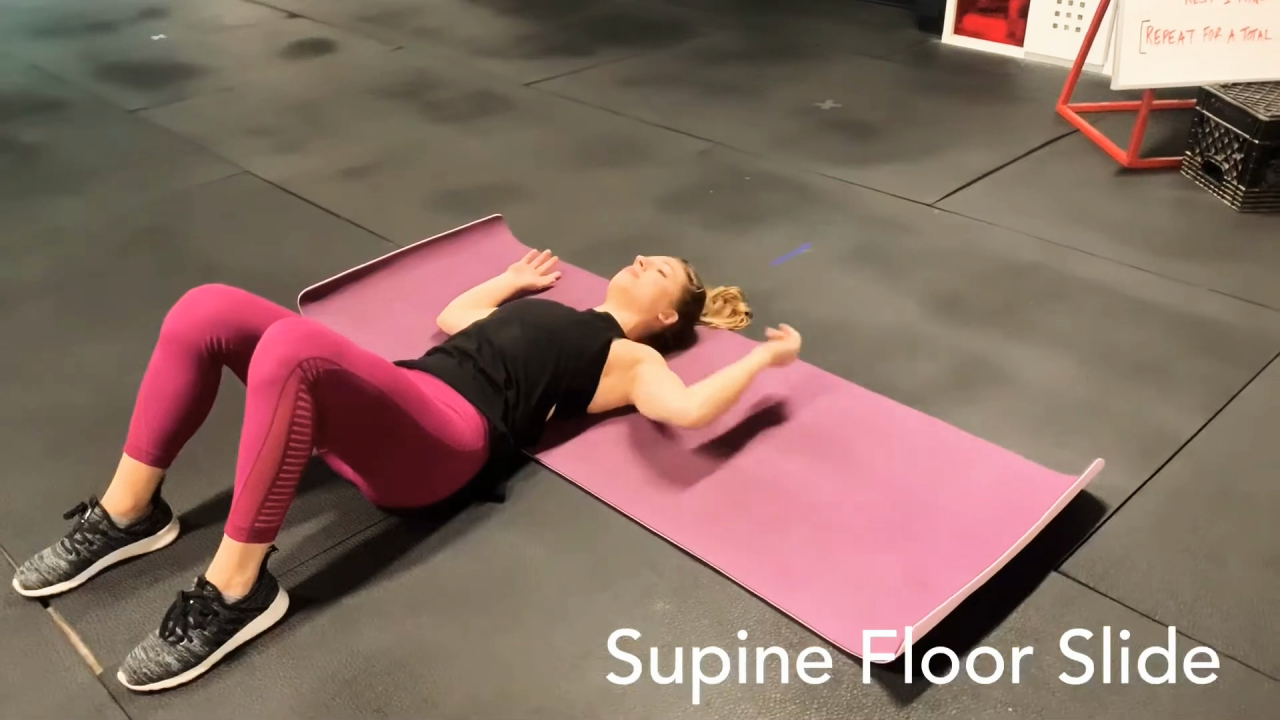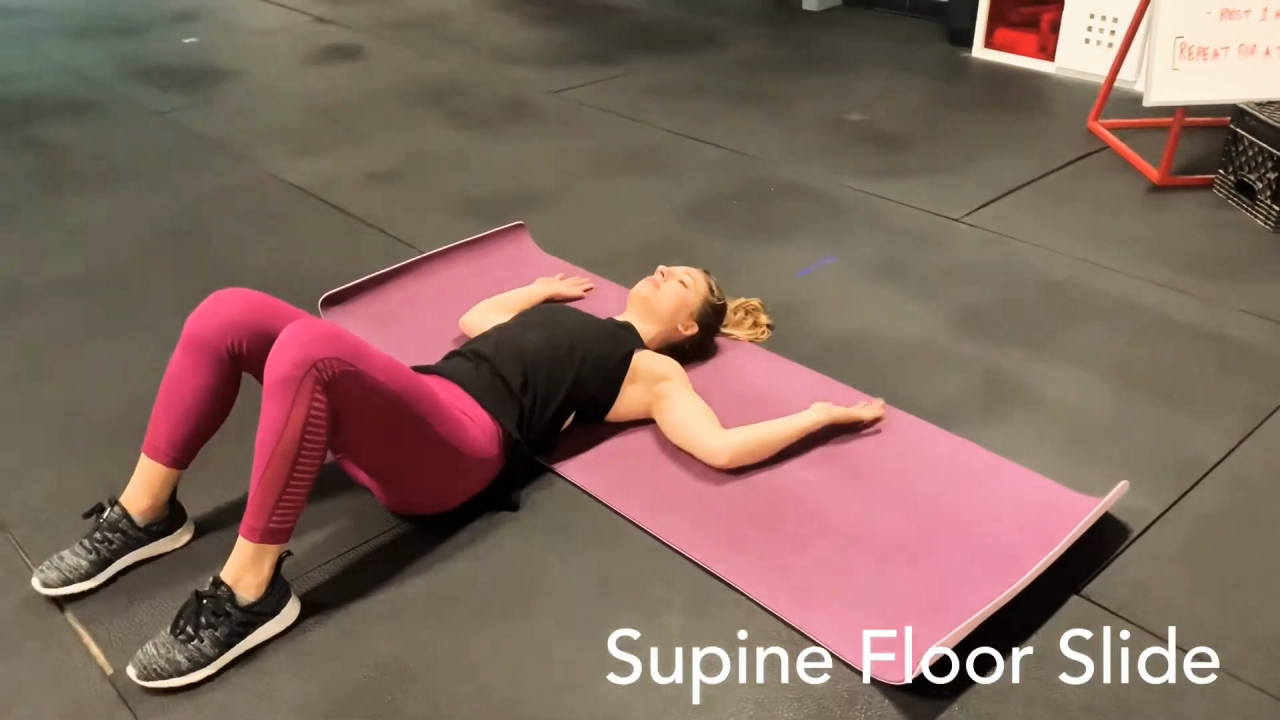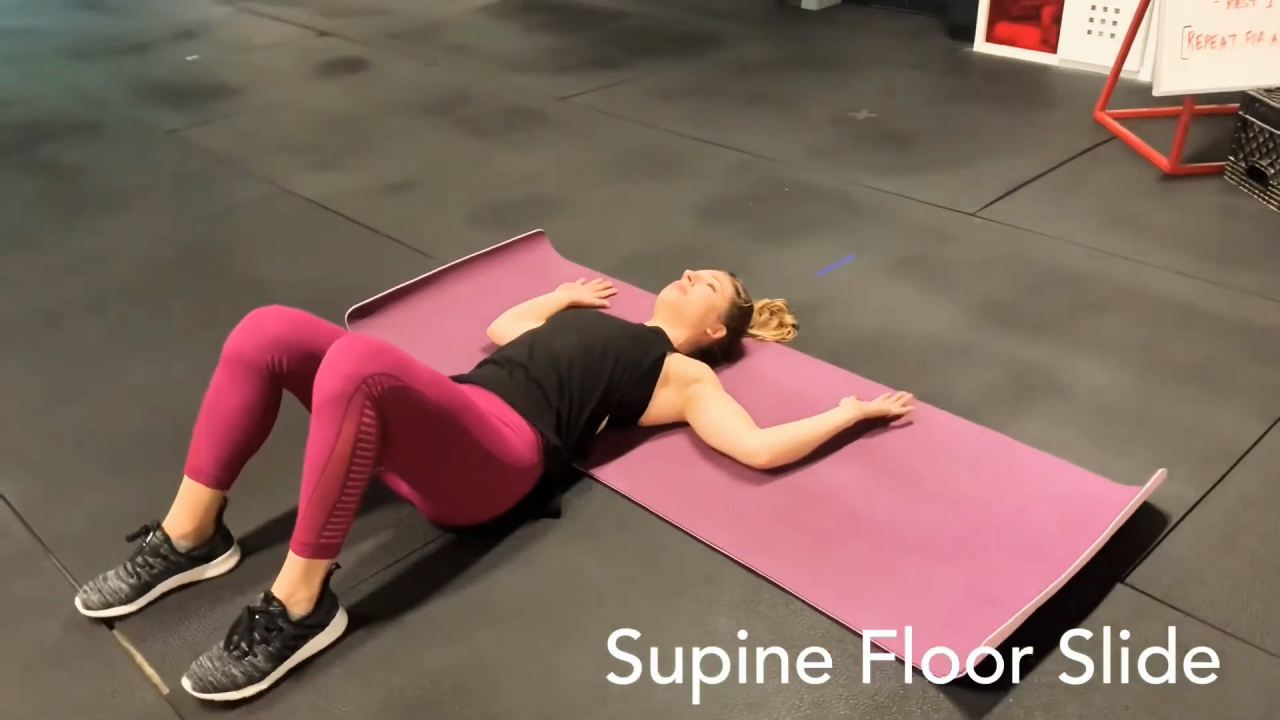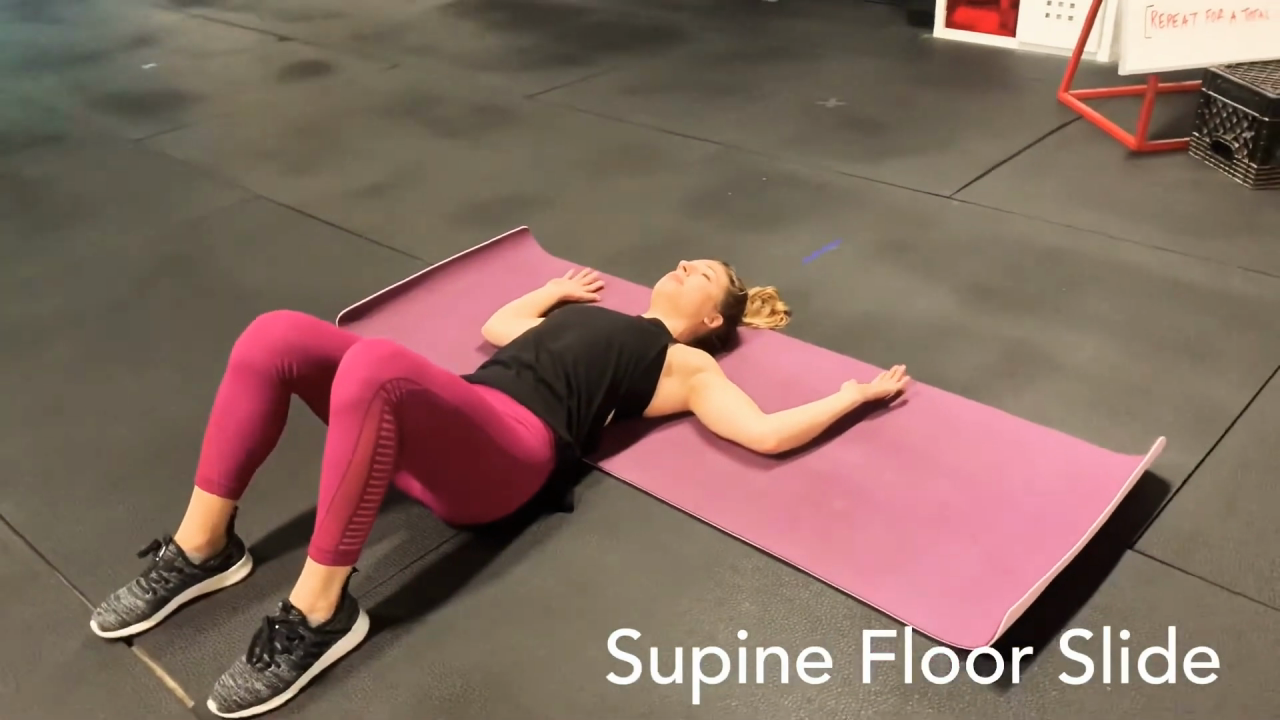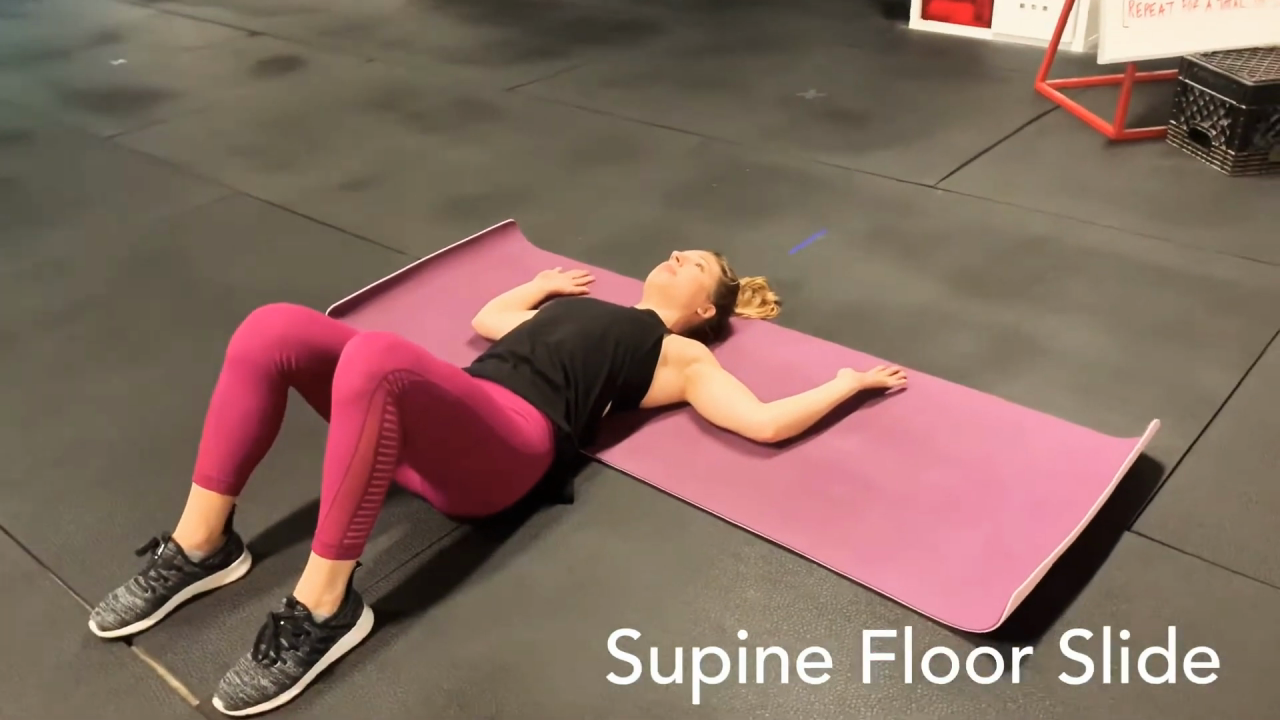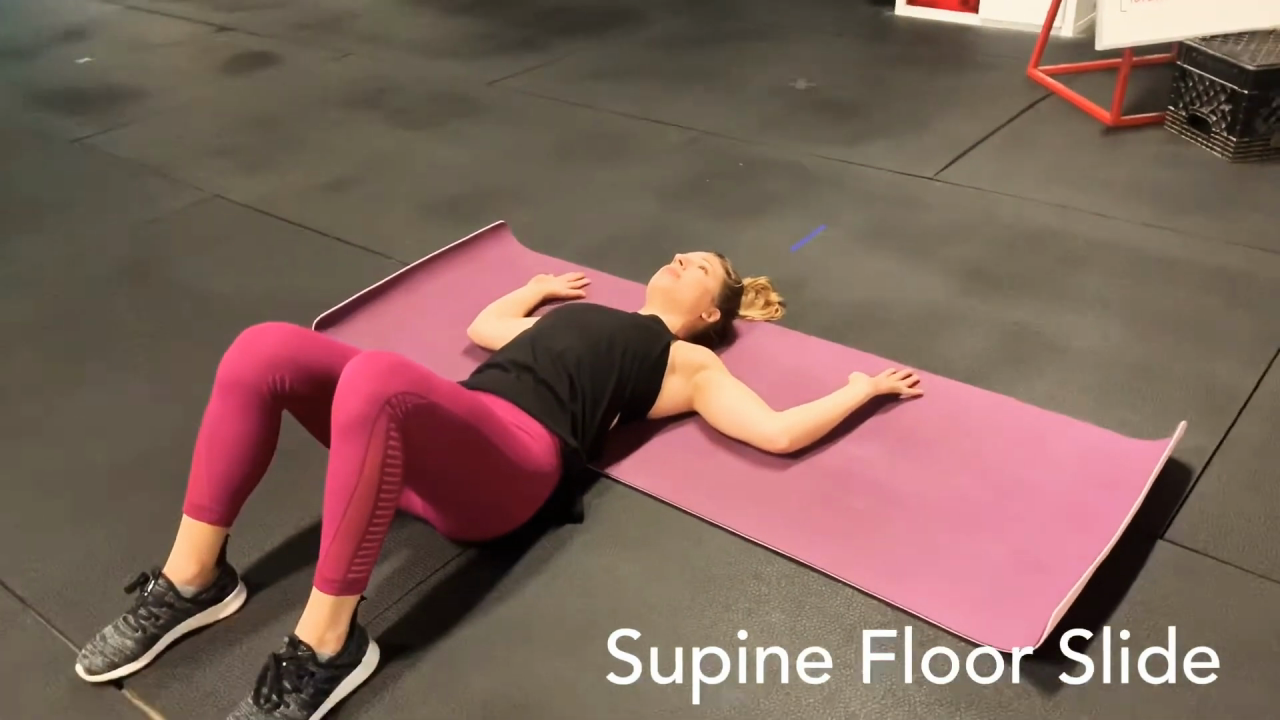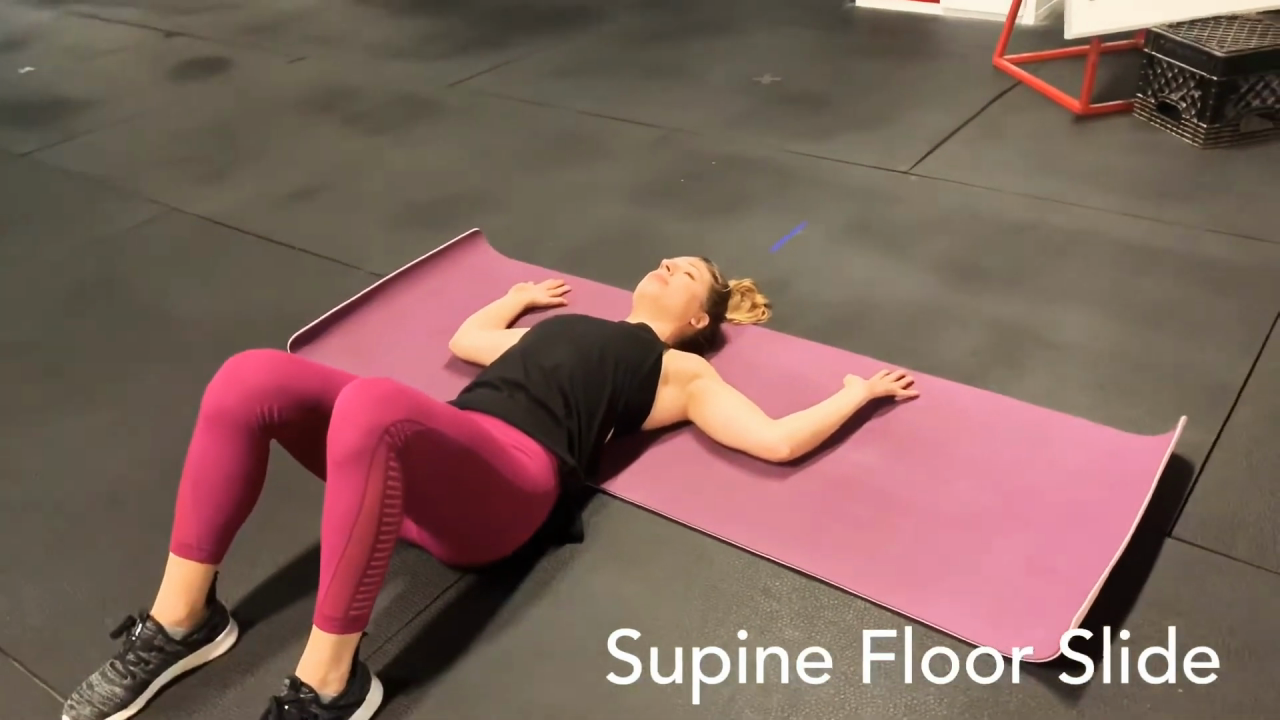
dt=0.7s
person 1, frame 1
left shoulder: (630, 359)
right shoulder: (546, 307)
left elbow: (688, 408)
right elbow: (452, 317)
left wrist: (763, 358)
right wrist: (512, 279)
left hip: (444, 438)
right hip: (392, 399)
left knee: (291, 348)
right knee: (207, 310)
left ankle: (238, 588)
right ankle: (129, 512)
person 1, frame 2
left shoulder: (651, 371)
right shoulder: (573, 318)
left elbow: (721, 447)
right elbow: (474, 321)
left wrist: (824, 414)
right wrist: (538, 288)
left hip: (459, 442)
right hip: (408, 404)
left knee: (306, 345)
right knee: (229, 313)
left ankle: (249, 590)
right ankle: (144, 514)
person 1, frame 3
left shoulder: (683, 374)
right shoulder: (599, 320)
left elbow: (759, 446)
right elbow: (500, 330)
left wrist: (853, 410)
right wrist: (563, 294)
left hip: (499, 453)
right hip: (440, 422)
left knee: (354, 364)
right knee: (268, 331)
left ankle: (300, 603)
right ankle: (191, 537)
person 1, frame 4
left shoulder: (684, 364)
right shoulder: (589, 314)
left elbow: (766, 432)
right elbow: (497, 326)
left wrist: (855, 393)
right wrist: (556, 290)
left hip: (509, 448)
right hip: (442, 424)
left knee: (373, 364)
right knee: (275, 337)
left ankle: (319, 612)
right ankle: (202, 547)
person 1, frame 5
left shoulder: (681, 354)
right shoulder: (583, 307)
left elbow: (763, 420)
right elbow: (487, 318)
left wrist: (849, 381)
right wrist: (547, 281)
left hip: (508, 442)
right hip: (438, 420)
left knee: (374, 354)
right knee: (272, 330)
left ankle: (324, 605)
right ankle: (201, 545)
person 1, frame 6
left shoulder: (688, 361)
right shoulder: (574, 313)
left elbow: (779, 430)
right elbow: (485, 326)
left wrist: (862, 388)
right wrist: (539, 285)
left hip: (513, 457)
right hip: (435, 434)
left knee: (374, 379)
right knee: (265, 350)
left ankle: (328, 644)
right ankle: (193, 580)
person 1, frame 7
left shoulder: (680, 372)
right shoulder: (562, 324)
left elbow: (777, 440)
right elbow: (465, 339)
left wrist: (856, 393)
right wrist: (519, 294)
left hip: (511, 477)
right hip: (430, 448)
left knee: (371, 403)
right knee: (251, 377)
right ankle: (182, 619)
